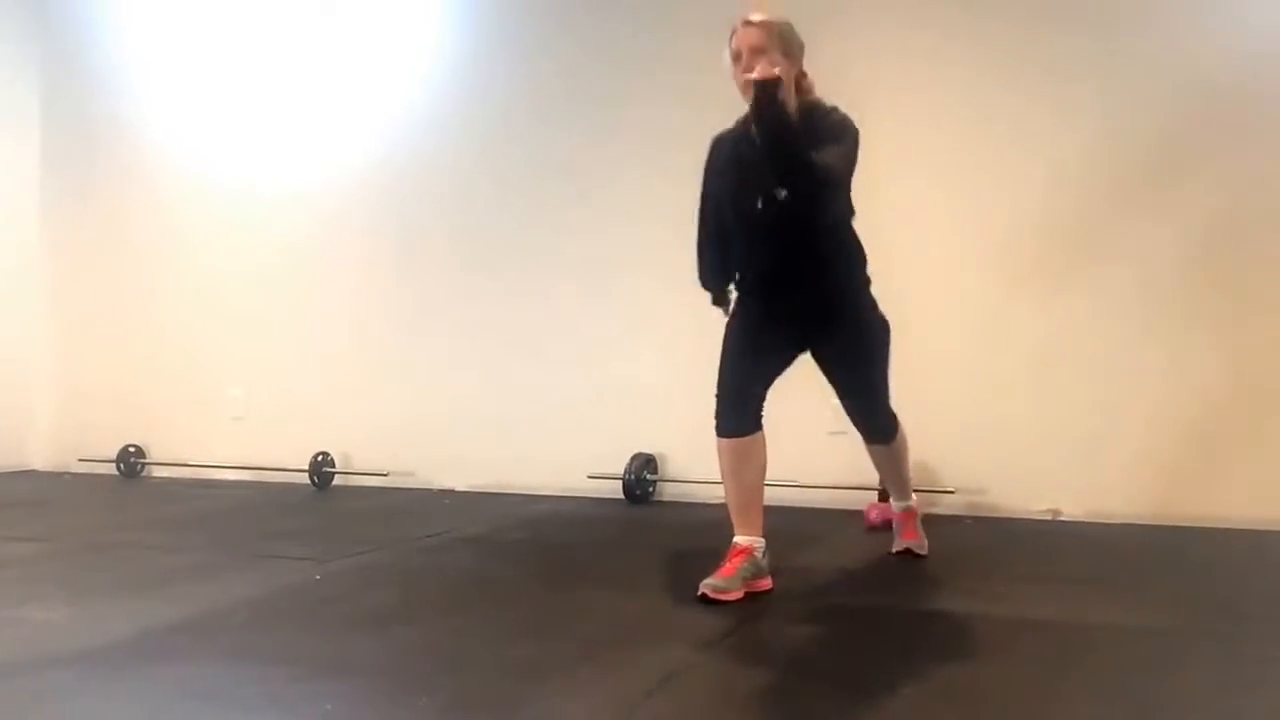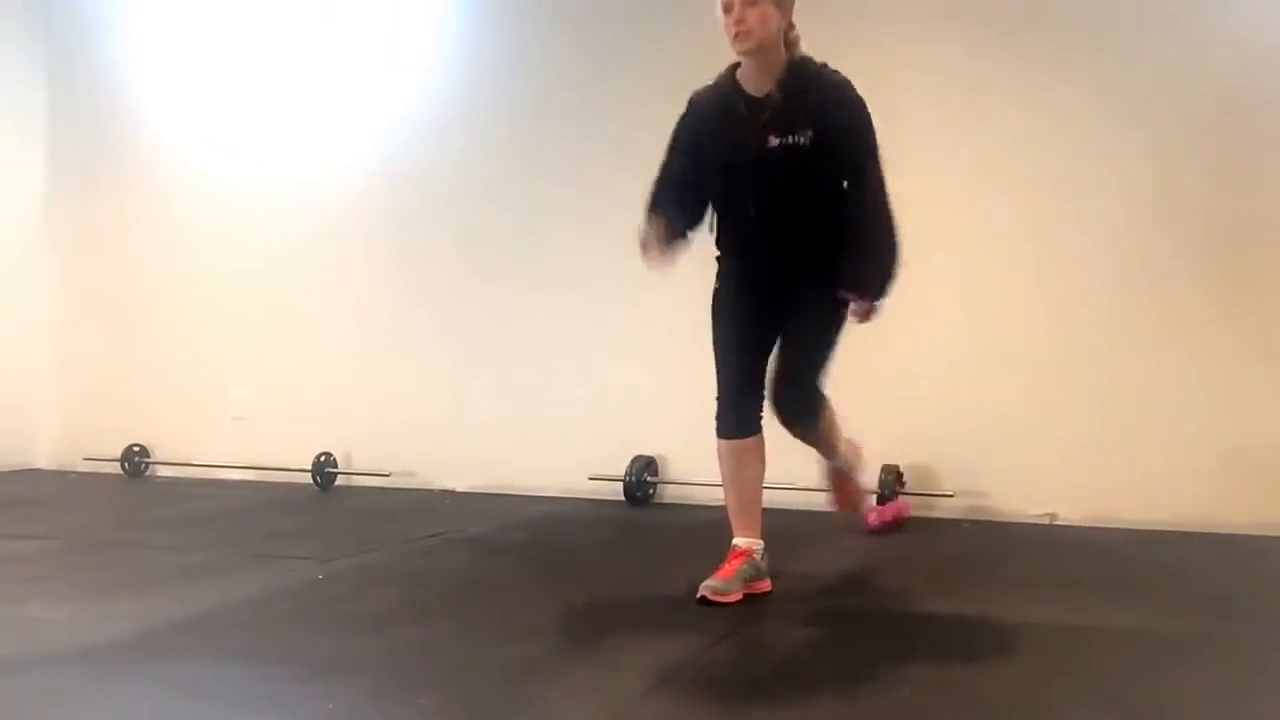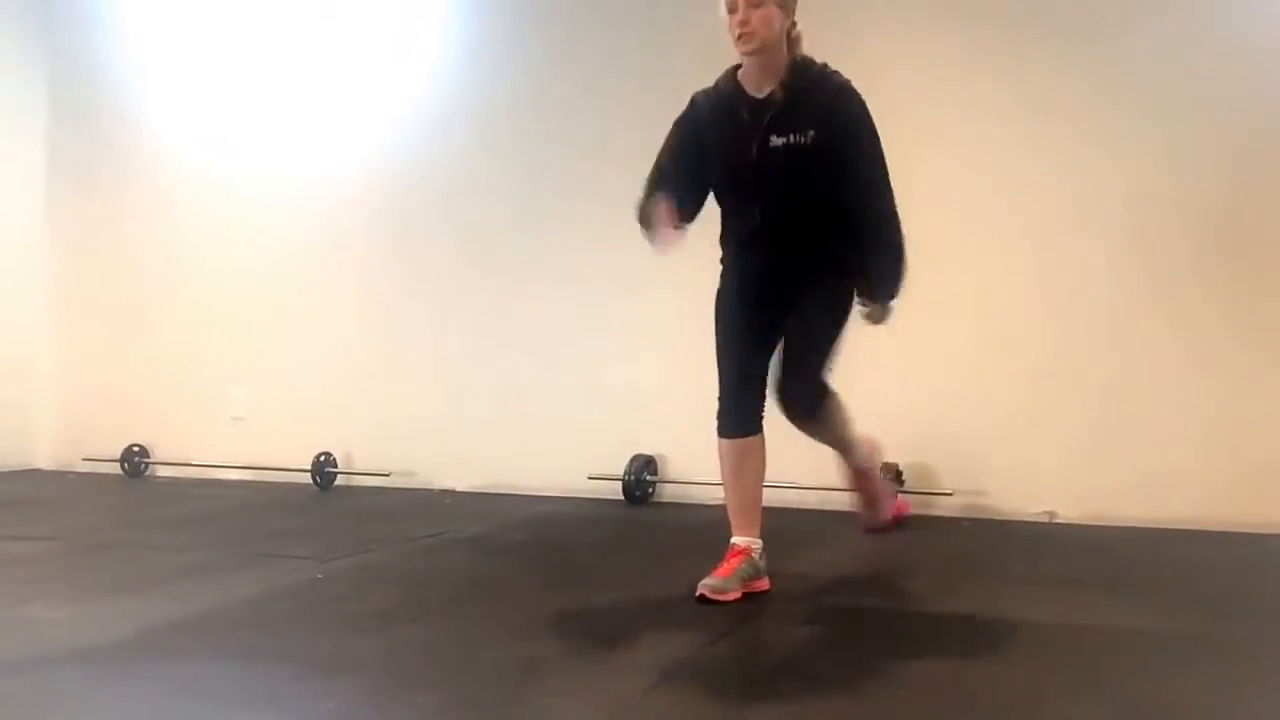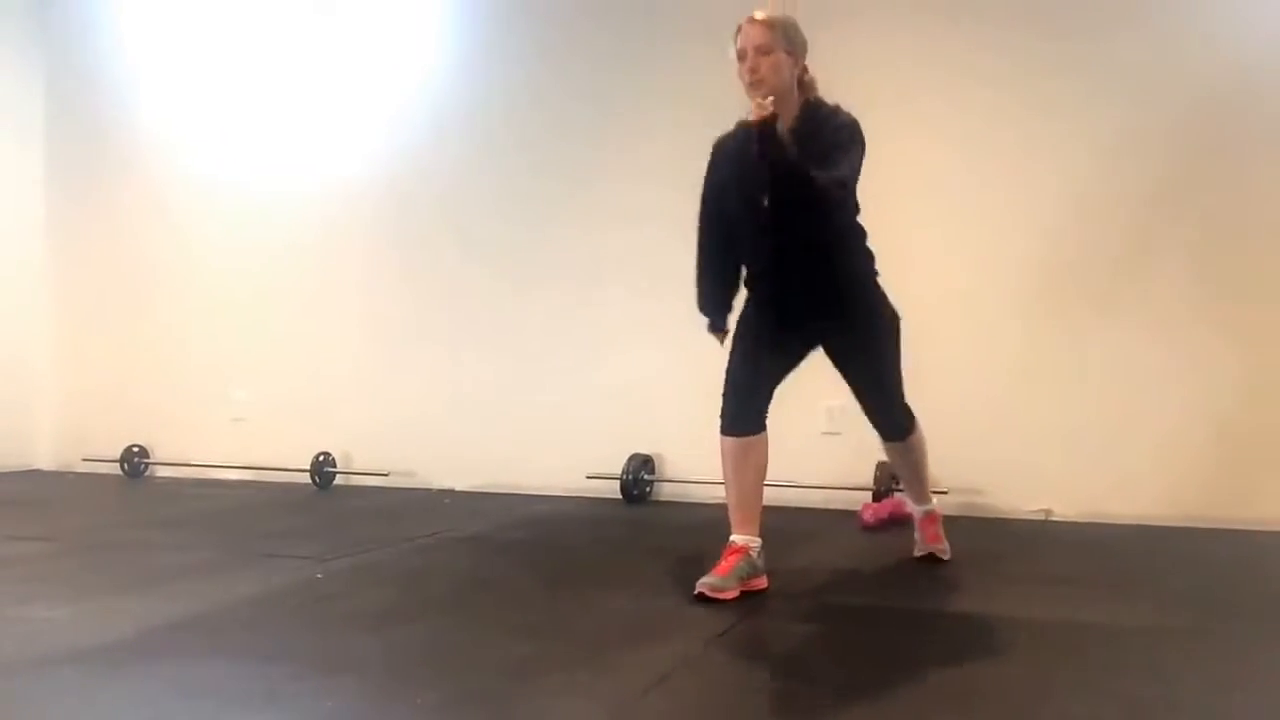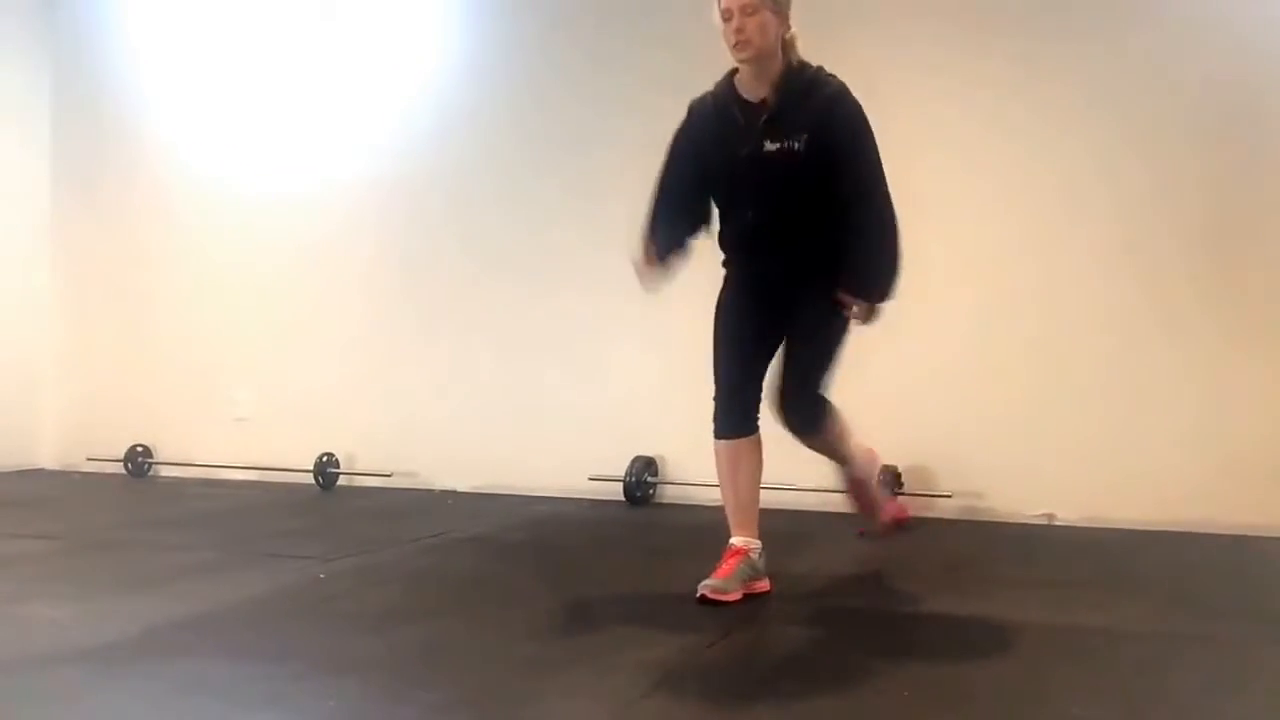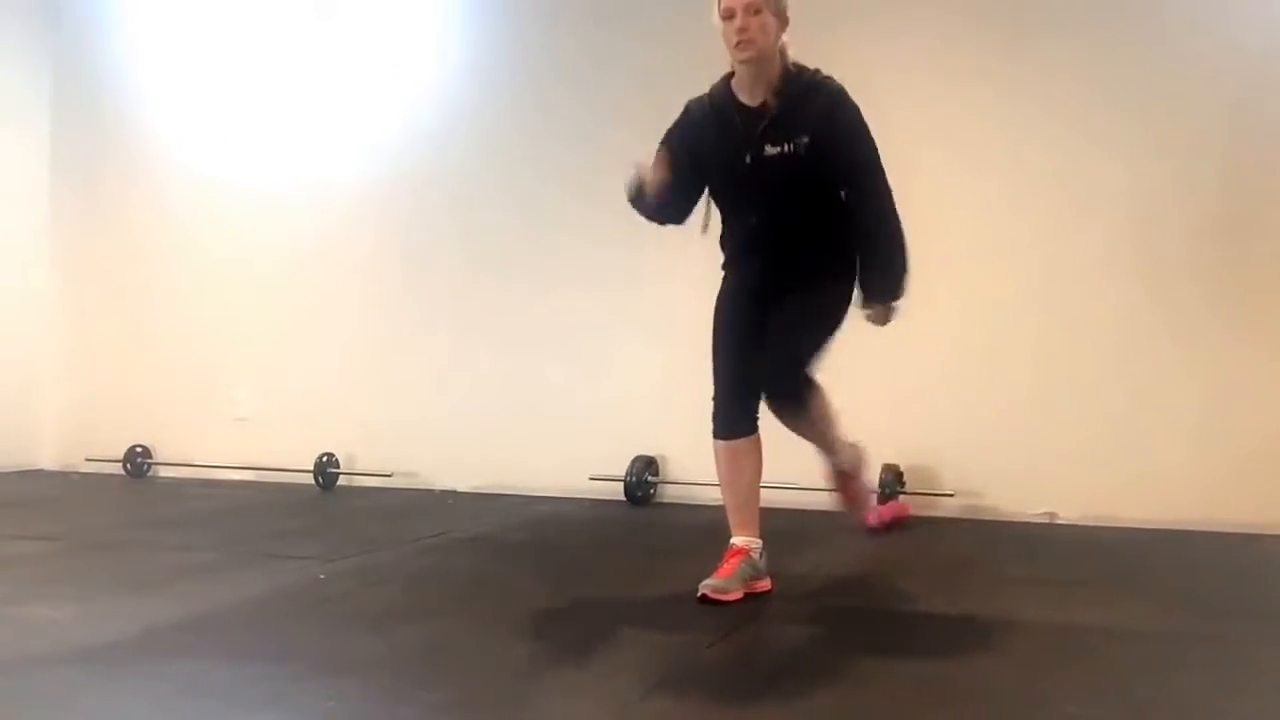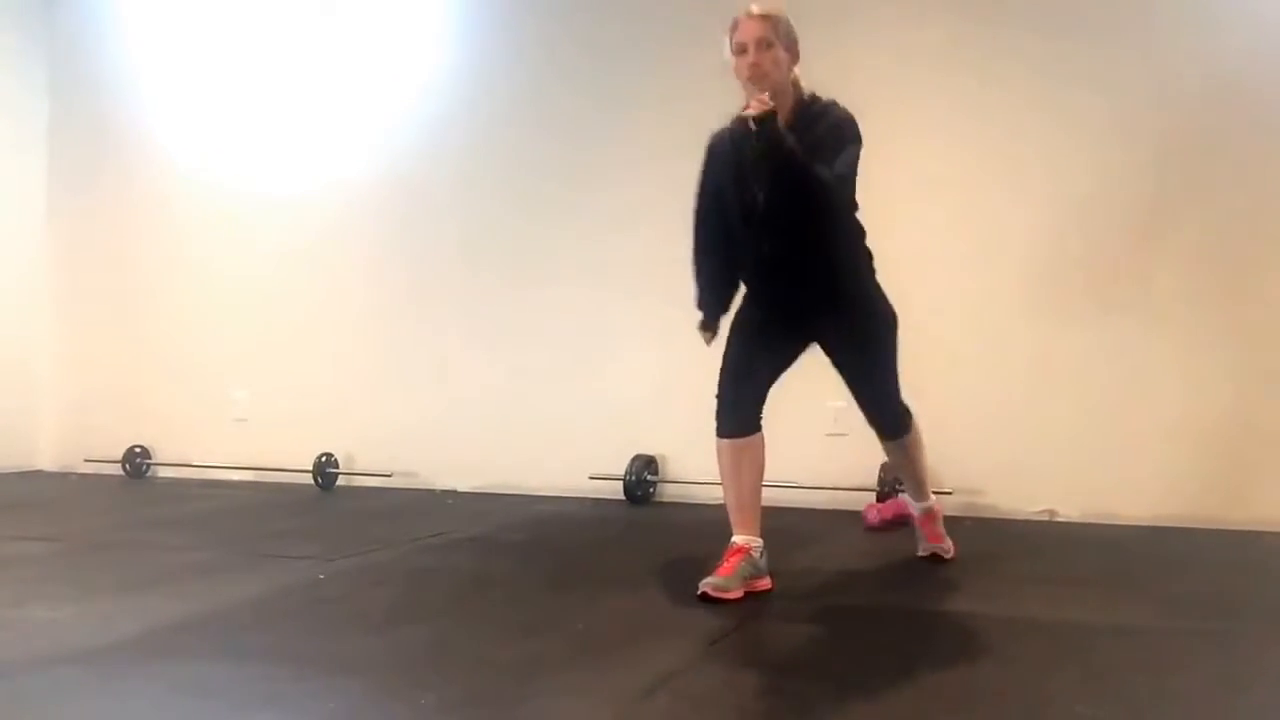
dt=0.3s
person 1, frame 1
left shoulder: (830, 130)
right shoulder: (727, 149)
left elbow: (817, 187)
right elbow: (715, 226)
left wrist: (774, 107)
right wrist: (717, 286)
left hip: (838, 305)
right hip: (764, 305)
left knee: (871, 416)
right knee: (735, 401)
left ankle: (904, 510)
right ankle: (749, 552)
person 1, frame 2
left shoulder: (828, 95)
right shoulder: (709, 108)
left elbow: (866, 191)
right elbow: (681, 192)
left wrist: (871, 277)
right wrist: (661, 228)
left hip: (820, 271)
right hip: (744, 272)
left knee: (791, 393)
right knee: (735, 403)
left ankle: (839, 456)
right ankle: (748, 555)
person 1, frame 3
left shoulder: (830, 97)
right shoulder: (709, 109)
left elbow: (872, 192)
right elbow: (674, 185)
left wrist: (881, 279)
right wrist: (660, 212)
left hip: (826, 269)
right hip: (747, 271)
left knee: (797, 389)
right knee: (737, 403)
left ankle: (858, 457)
right ankle: (746, 554)
person 1, frame 4
left shoulder: (835, 130)
right shoulder: (729, 152)
left elbow: (832, 199)
right elbow: (717, 234)
left wrist: (775, 144)
right wrist: (716, 309)
left hip: (848, 300)
right hip: (774, 305)
left knee: (888, 413)
right knee: (741, 402)
left ankle: (925, 512)
right ankle: (745, 552)
person 1, frame 5
left shoulder: (823, 100)
right shoulder: (705, 116)
left elbow: (867, 193)
right elbow: (681, 197)
left wrist: (872, 279)
right wrist: (657, 247)
left hip: (823, 279)
right hip: (749, 279)
left knee: (798, 400)
right knee: (731, 405)
left ankle: (859, 469)
right ankle: (744, 555)
person 1, frame 6
left shoulder: (821, 100)
right shoulder: (704, 116)
left elbow: (870, 194)
right elbow: (667, 205)
left wrist: (882, 282)
right wrist: (649, 187)
left hip: (819, 275)
right hip: (749, 276)
left knee: (778, 374)
right knee: (731, 404)
left ankle: (840, 456)
right ankle: (746, 556)
person 1, frame 7
left shoulder: (831, 125)
right shoulder: (726, 147)
left elbow: (831, 196)
right elbow: (712, 229)
left wrist: (771, 133)
right wrist: (711, 304)
left hip: (846, 299)
right hip: (770, 302)
left knee: (885, 410)
right knee: (735, 400)
left ankle: (925, 509)
right ankle: (746, 552)
